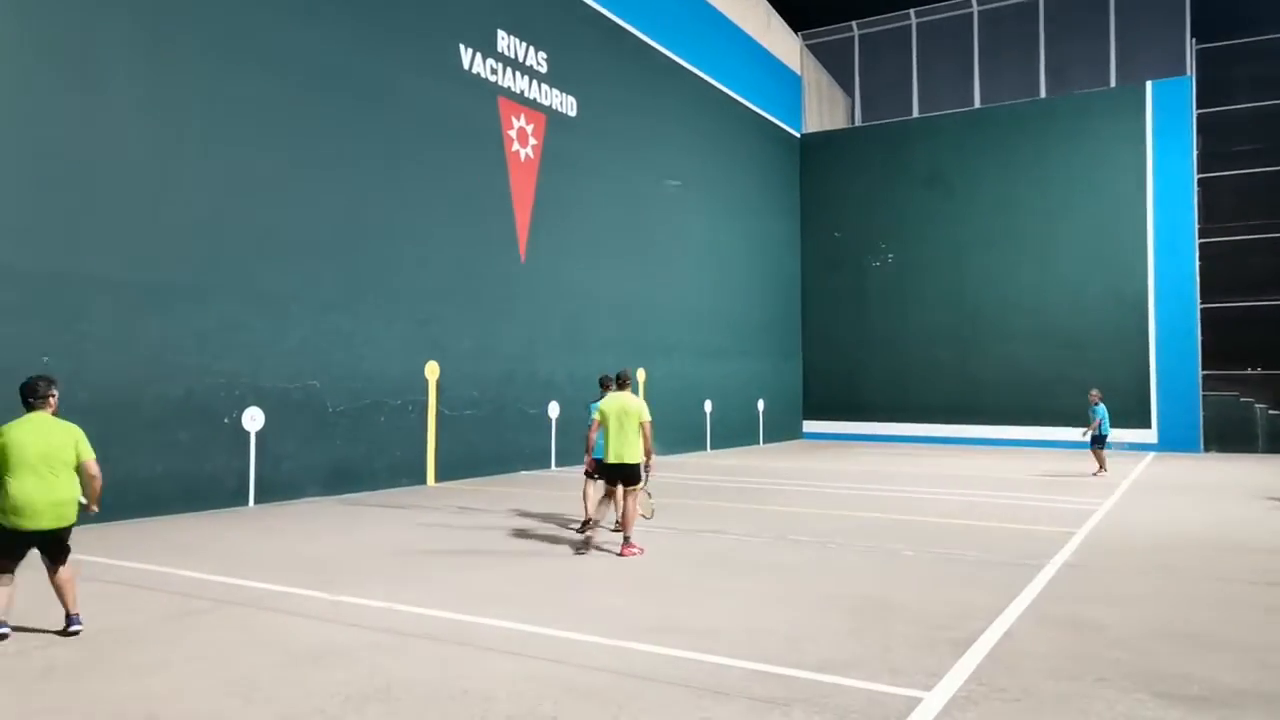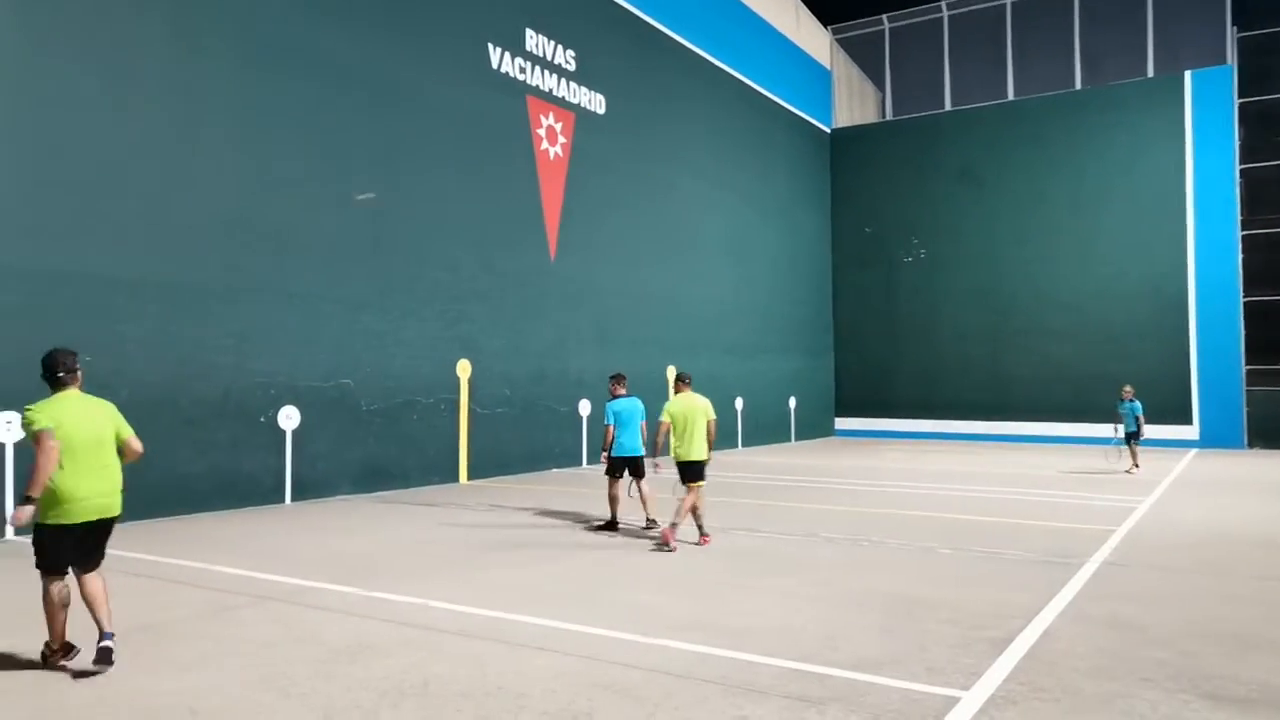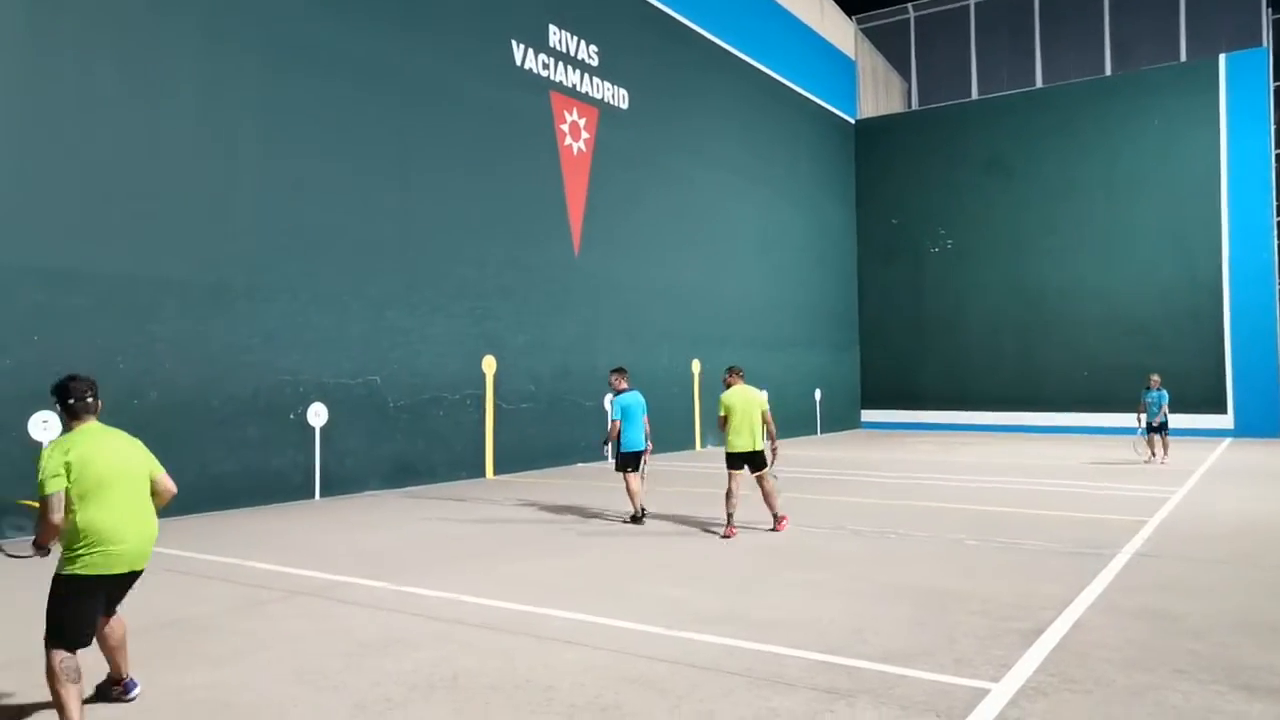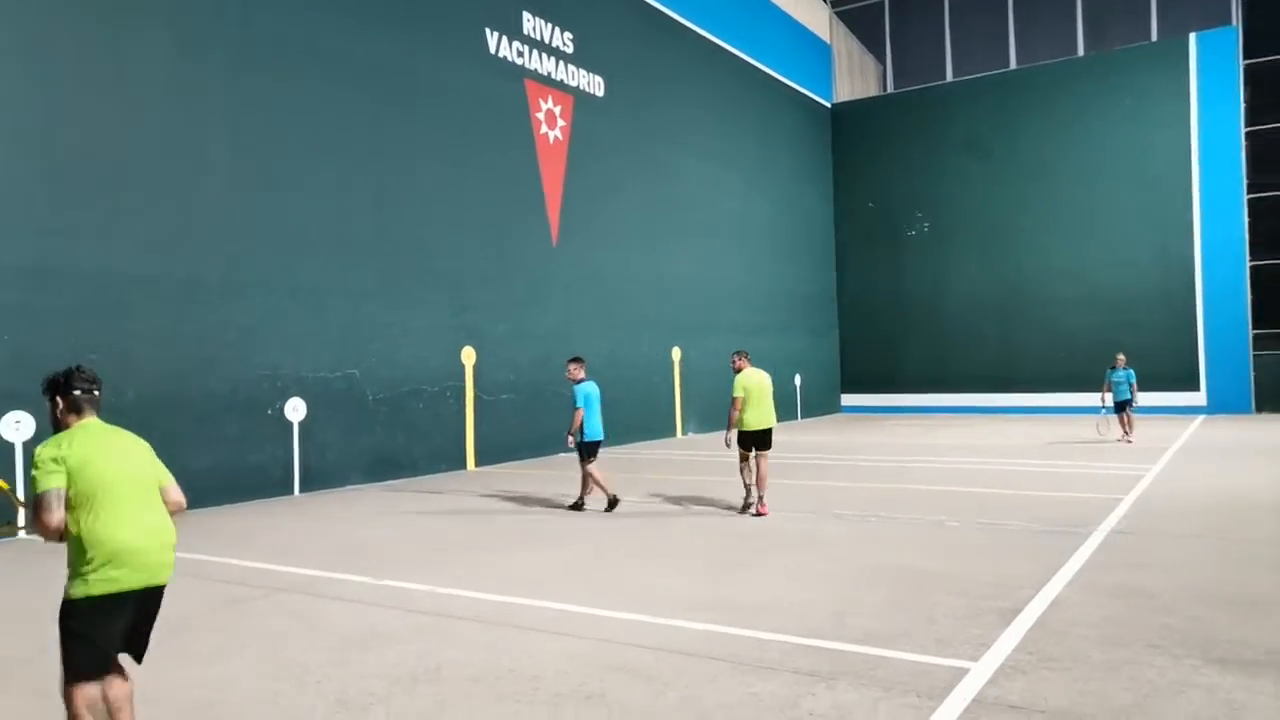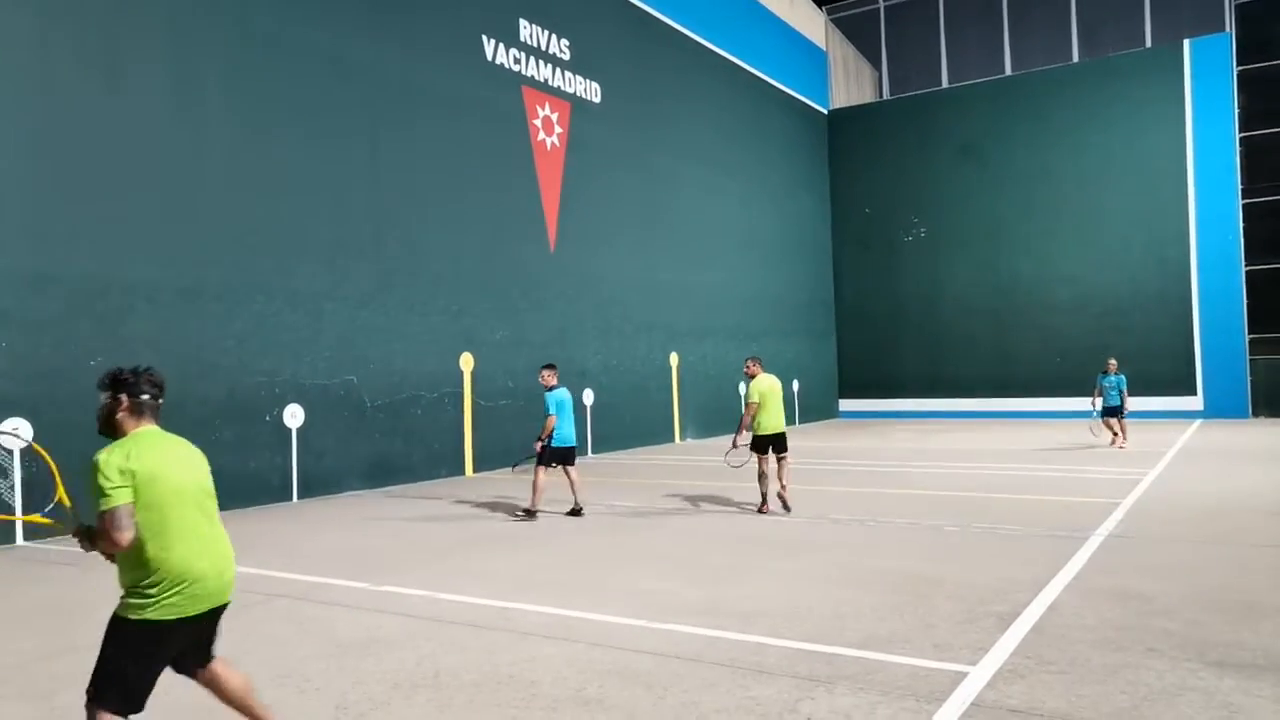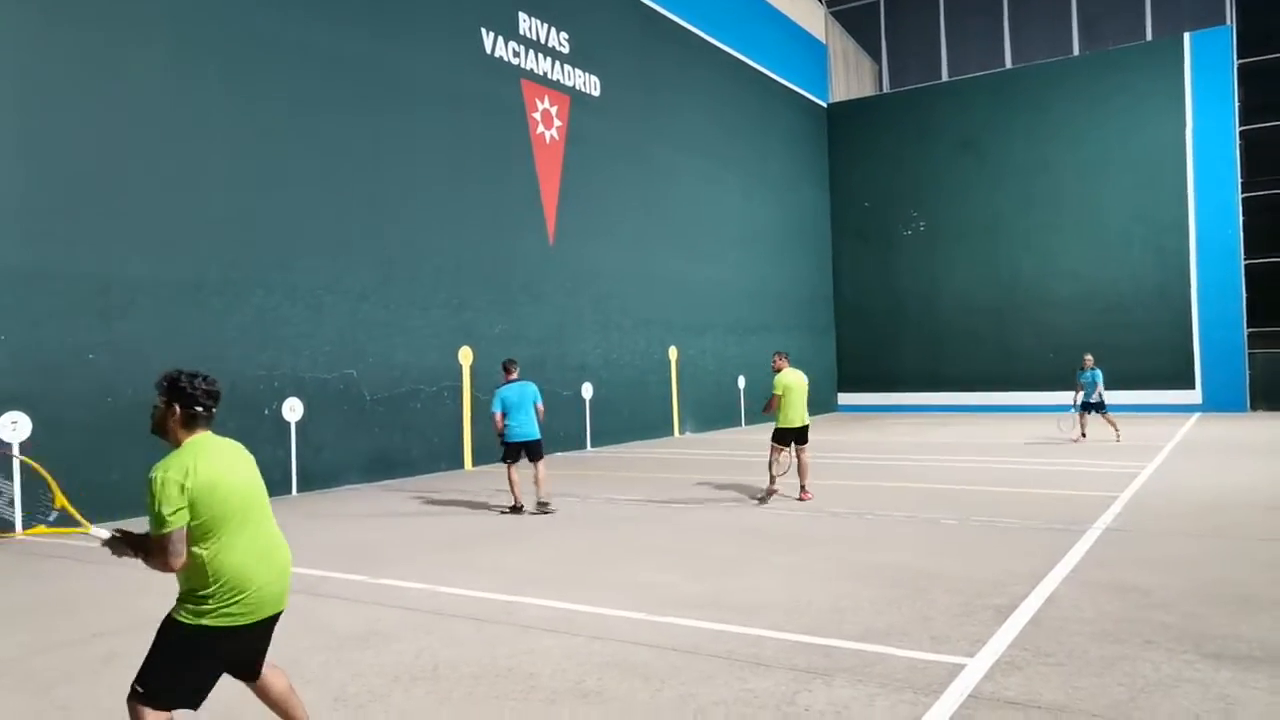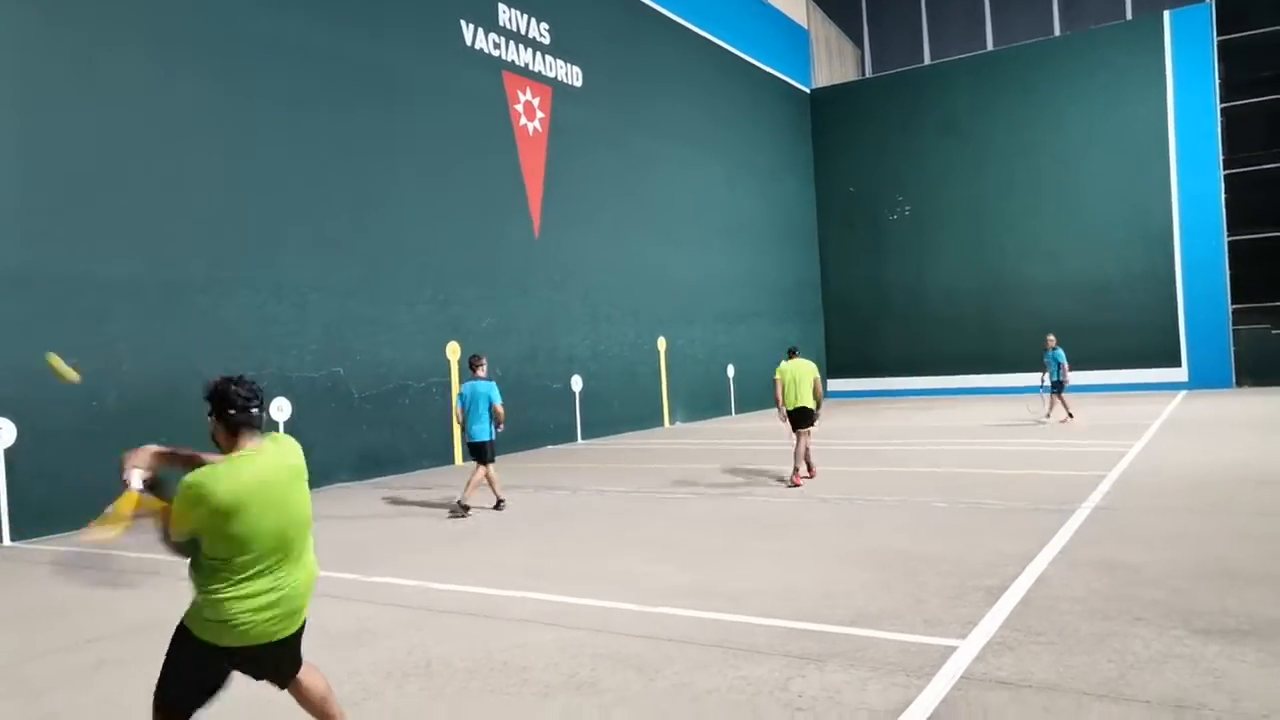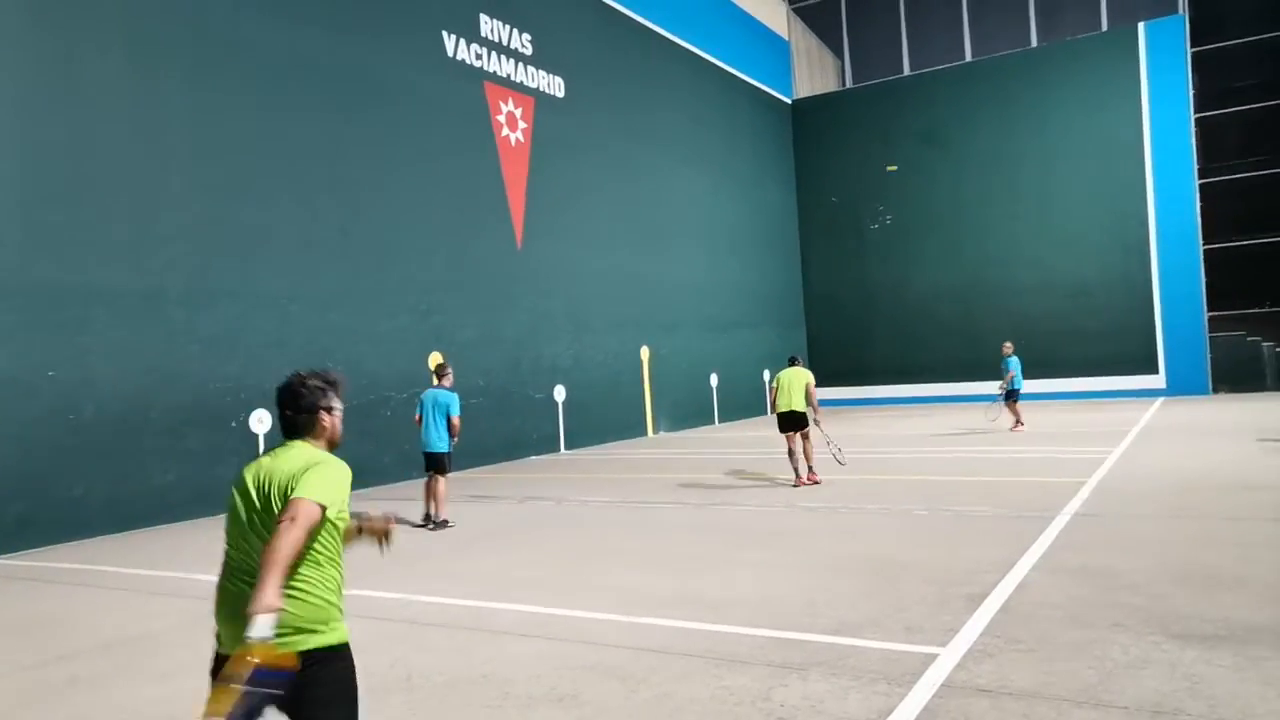
dt=0.4s
person 1, frame 1
right shoulder: (71, 432)
right elbow: (93, 474)
right wrist: (92, 501)
right hip: (60, 513)
right knee: (58, 564)
right ankle: (73, 619)
person 1, frame 2
left shoulder: (38, 411)
right shoulder: (105, 408)
left elbow: (49, 448)
right elbow: (135, 448)
left wrist: (29, 499)
left hip: (62, 511)
right hip: (105, 506)
left knee: (52, 576)
right knee: (89, 570)
left ankle: (59, 647)
right ankle: (106, 635)
person 1, frame 3
left shoulder: (57, 451)
right shoulder: (130, 442)
left elbow: (53, 519)
right elbow: (168, 490)
left wrist: (42, 542)
left hip: (90, 556)
right hip: (137, 551)
left knee: (60, 649)
right knee: (103, 611)
right ankle: (122, 682)
person 1, frame 4
left shoulder: (53, 451)
right shoulder: (137, 443)
left elbow: (51, 522)
right elbow: (177, 501)
left wrist: (51, 523)
left hip: (104, 575)
right hip: (155, 569)
left knee: (82, 682)
right knee: (106, 662)
person 1, frame 5
left shoulder: (112, 458)
right shoulder: (189, 451)
left elbow: (119, 537)
left wrist: (90, 538)
left hip: (163, 599)
right hip: (214, 584)
right knee: (199, 663)
person 1, frame 6
left shoulder: (170, 472)
right shoulder: (234, 451)
left elbow: (171, 560)
left wrist: (132, 545)
right wrist: (142, 540)
left hip: (223, 606)
right hip: (270, 590)
right knee: (252, 670)
person 1, frame 7
left shoulder: (202, 486)
right shoulder: (287, 451)
left elbow: (177, 541)
right wrist: (164, 453)
left hip: (221, 623)
right hip: (287, 609)
right knee: (292, 673)
person 1, frame 8
left shoulder: (253, 471)
right shoulder: (329, 468)
right elbow: (294, 524)
left wrist: (356, 528)
right wrist: (270, 589)
left hip: (240, 639)
right hip: (310, 640)
